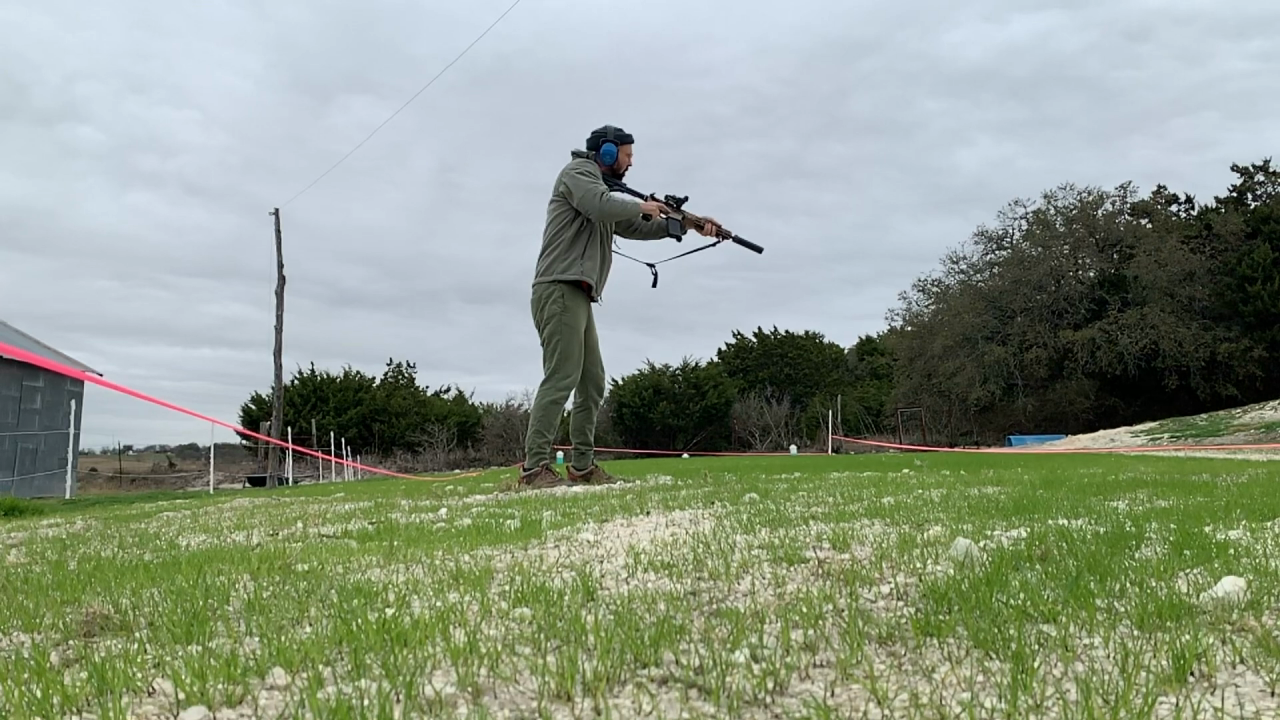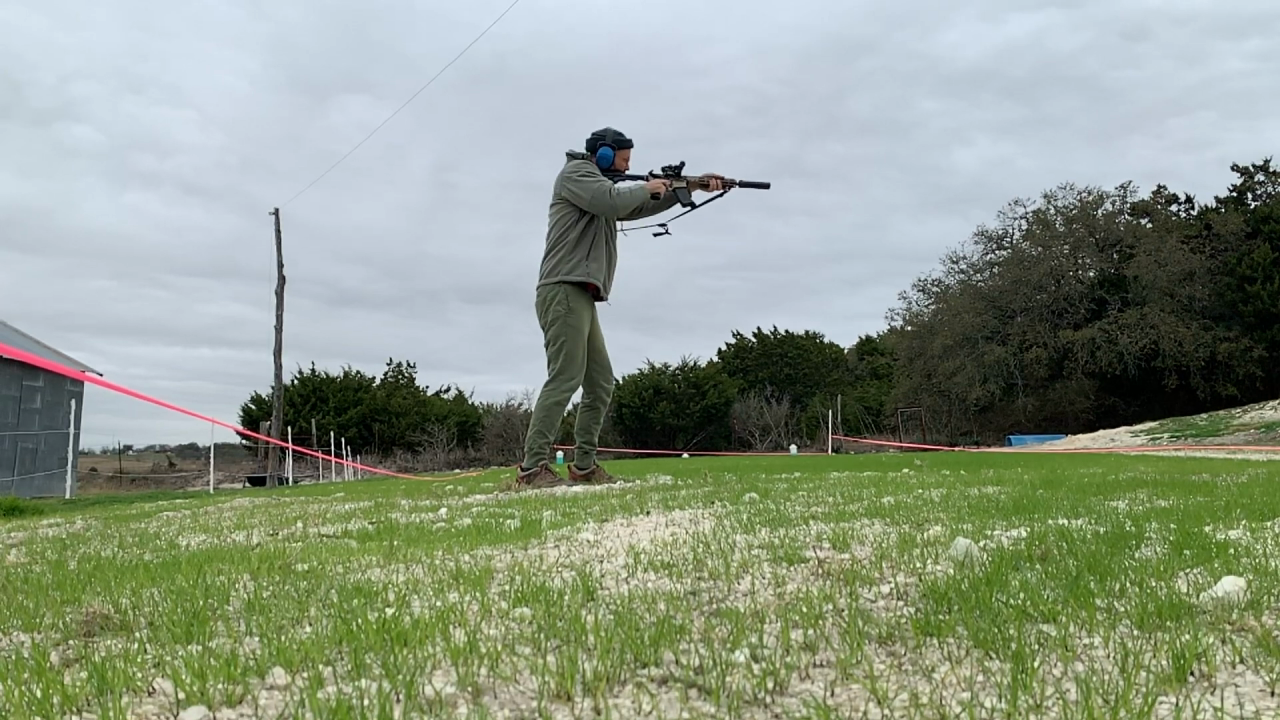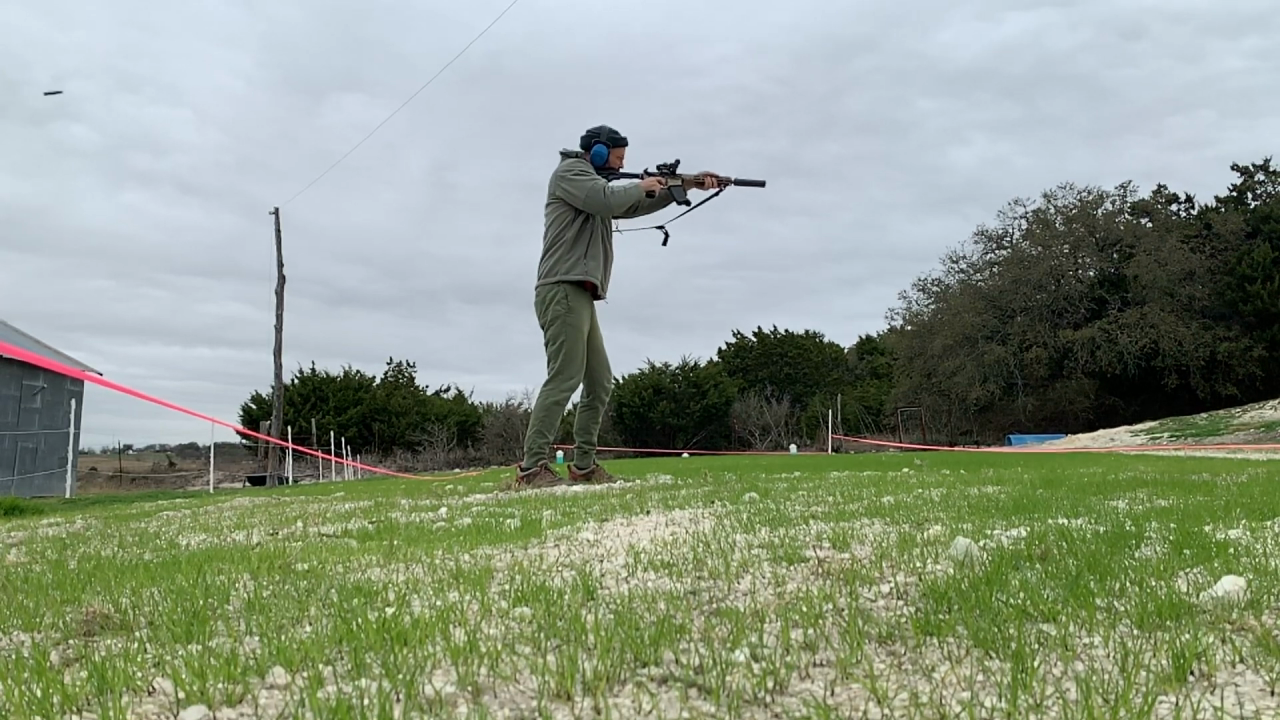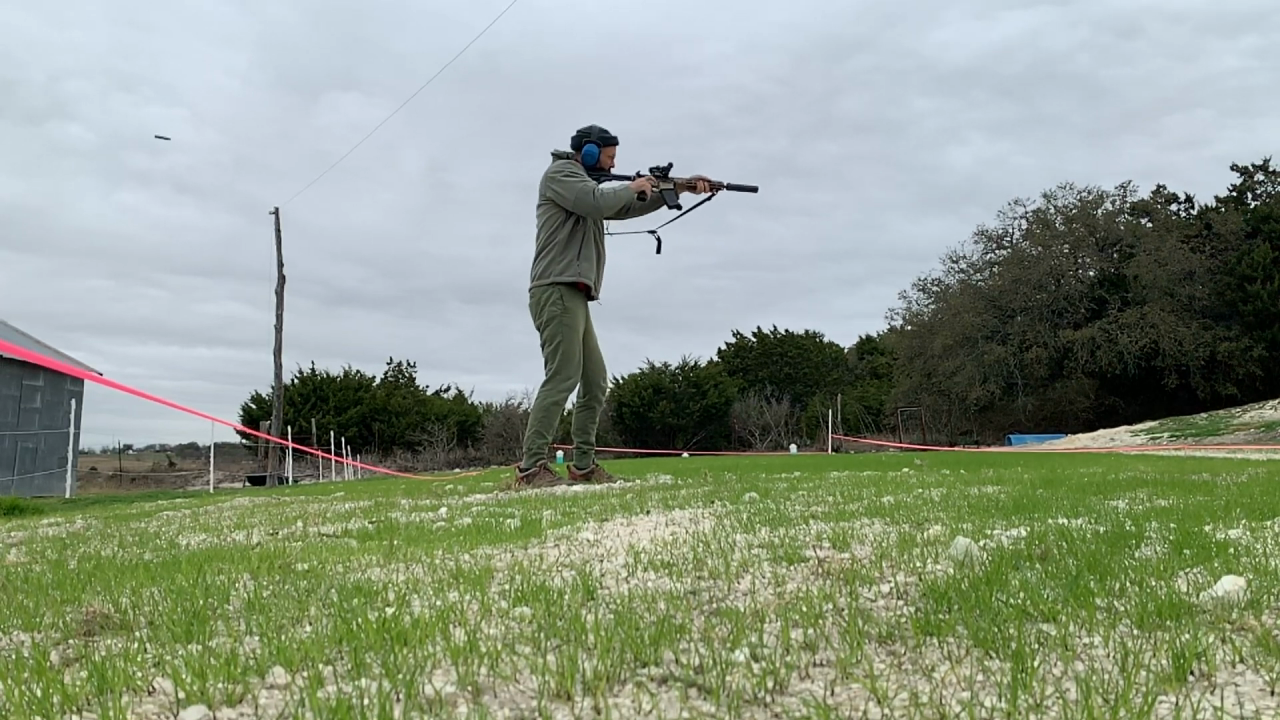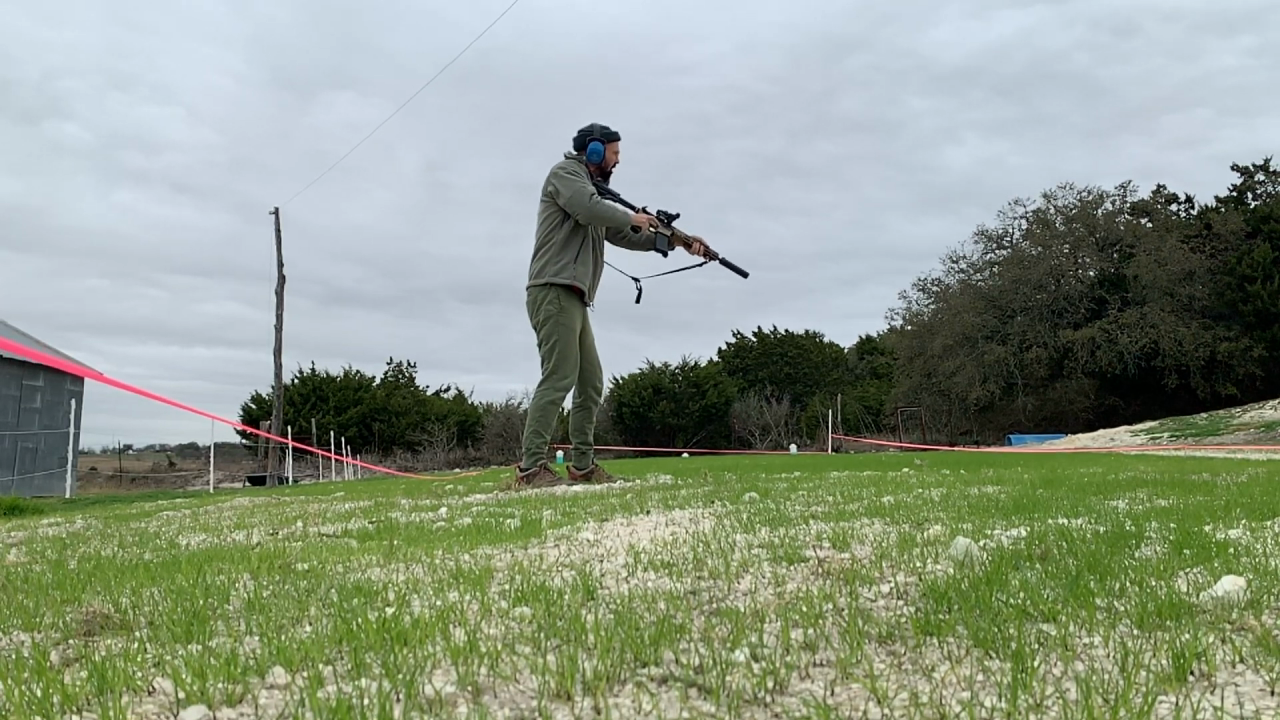
dt=1s
person 1, frame 1
left shoulder: (601, 190)
right shoulder: (578, 170)
left elbow: (637, 227)
right elbow: (601, 207)
right wrist: (641, 205)
left hip: (577, 296)
right hip: (560, 291)
left knee: (592, 383)
right knee: (562, 377)
left ankle: (582, 465)
right ankle: (535, 468)
person 1, frame 2
left shoulder: (601, 189)
right shoulder: (575, 171)
left elbow: (642, 207)
right elbow: (614, 201)
left wrist: (691, 186)
right wrist: (646, 188)
left hip: (580, 297)
right hip: (564, 292)
left knee: (600, 383)
right knee: (565, 378)
left ankle: (584, 464)
right ankle: (532, 467)
person 1, frame 3
left shoulder: (595, 185)
right shoulder: (570, 171)
left elbow: (635, 206)
right elbow: (608, 201)
left wrist: (686, 185)
right wrist: (641, 187)
left hip: (578, 295)
right hip: (563, 292)
left knee: (599, 382)
right knee: (564, 378)
left ankle: (584, 464)
right ankle: (532, 467)
person 1, frame 4
left shoulder: (585, 186)
right shoulder: (560, 173)
left elbow: (627, 207)
right elbow: (598, 202)
left wrist: (678, 189)
right wrist: (633, 187)
left hip: (574, 297)
right hip: (558, 293)
left knee: (595, 382)
right knee: (563, 377)
left ankle: (583, 464)
right ankle: (531, 467)
person 1, frame 5
left shoulder: (590, 188)
right shoulder: (566, 172)
left elbow: (625, 236)
right elbow: (589, 210)
left wrist: (677, 240)
right wrist: (632, 217)
left hip: (573, 298)
right hip: (555, 293)
left knee: (590, 382)
right knee: (559, 377)
left ankle: (583, 465)
right ankle: (531, 467)
